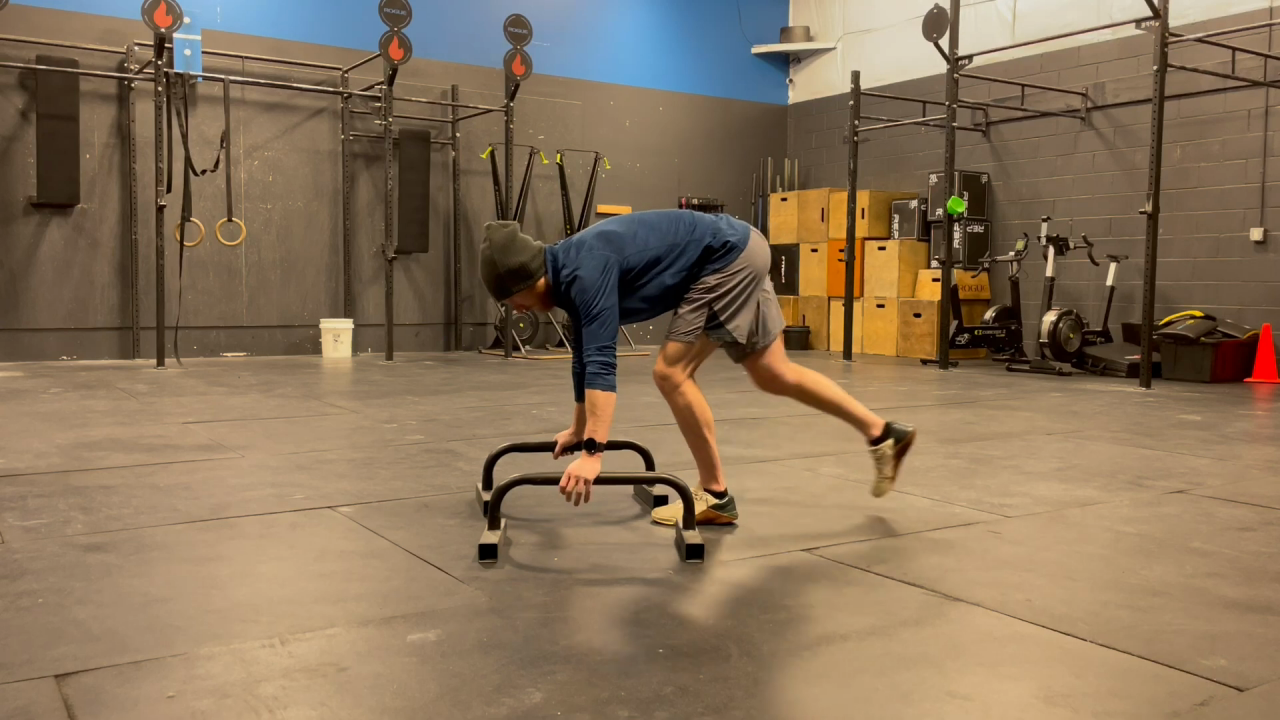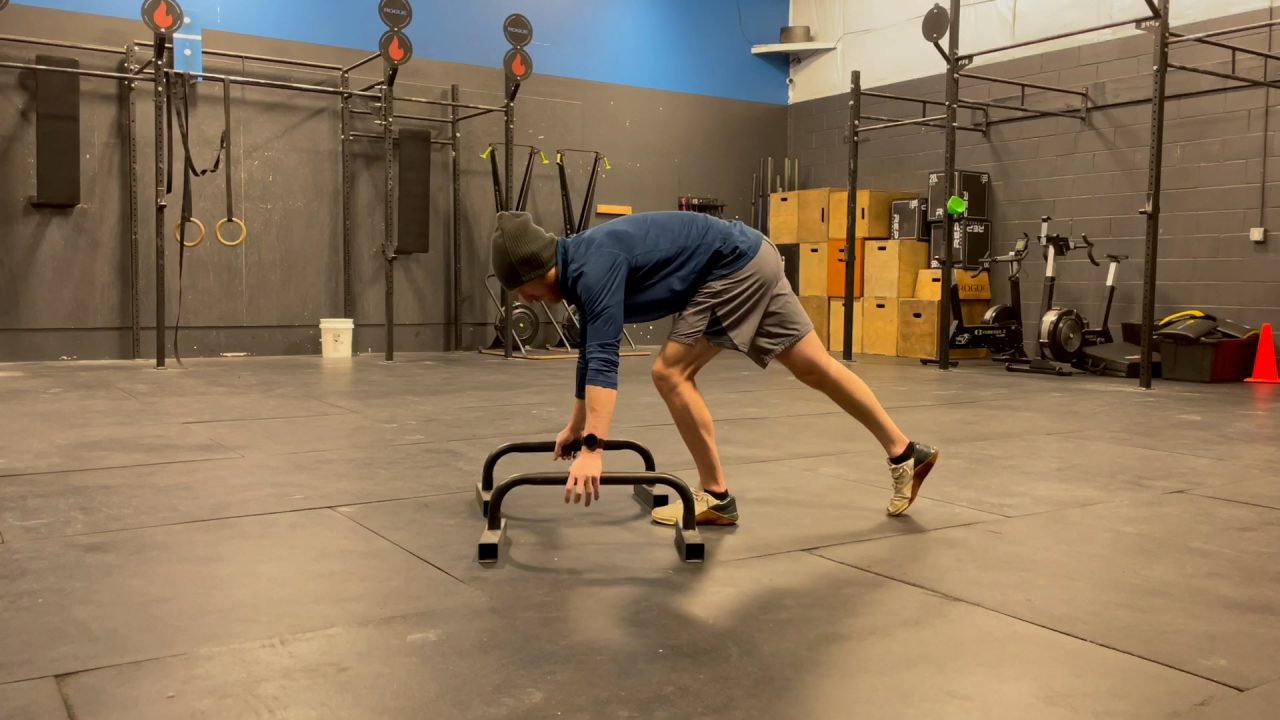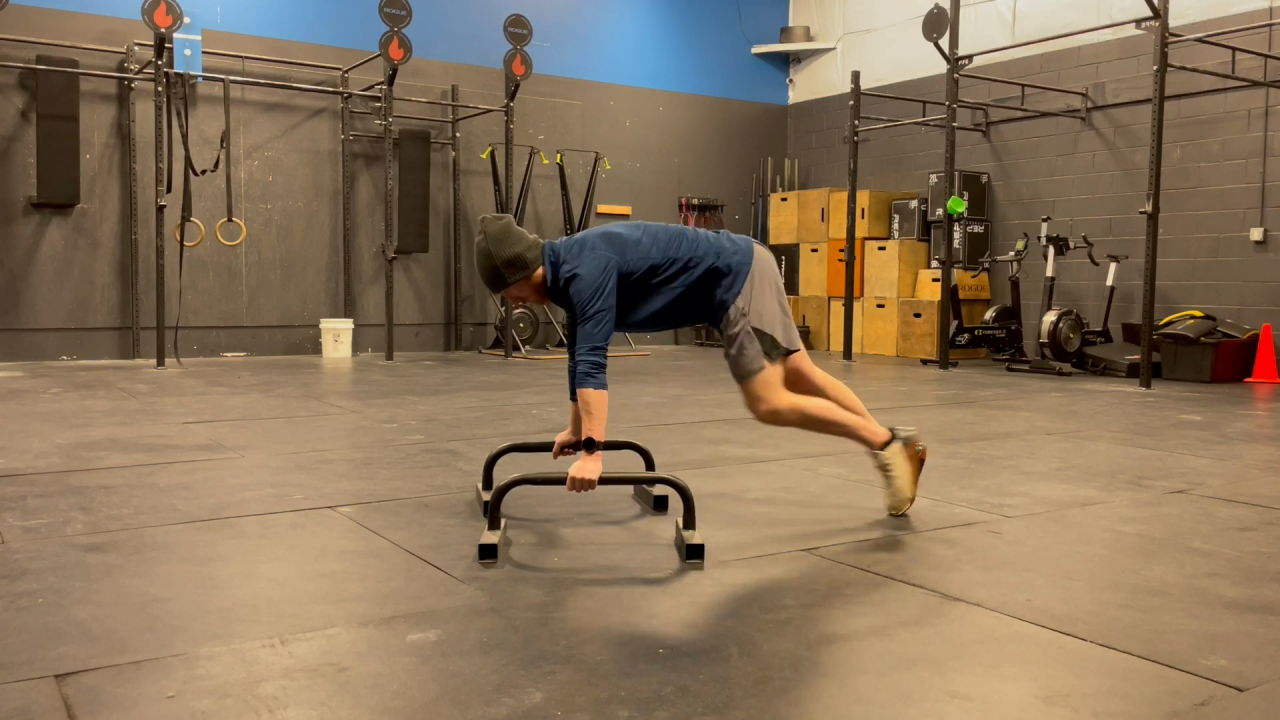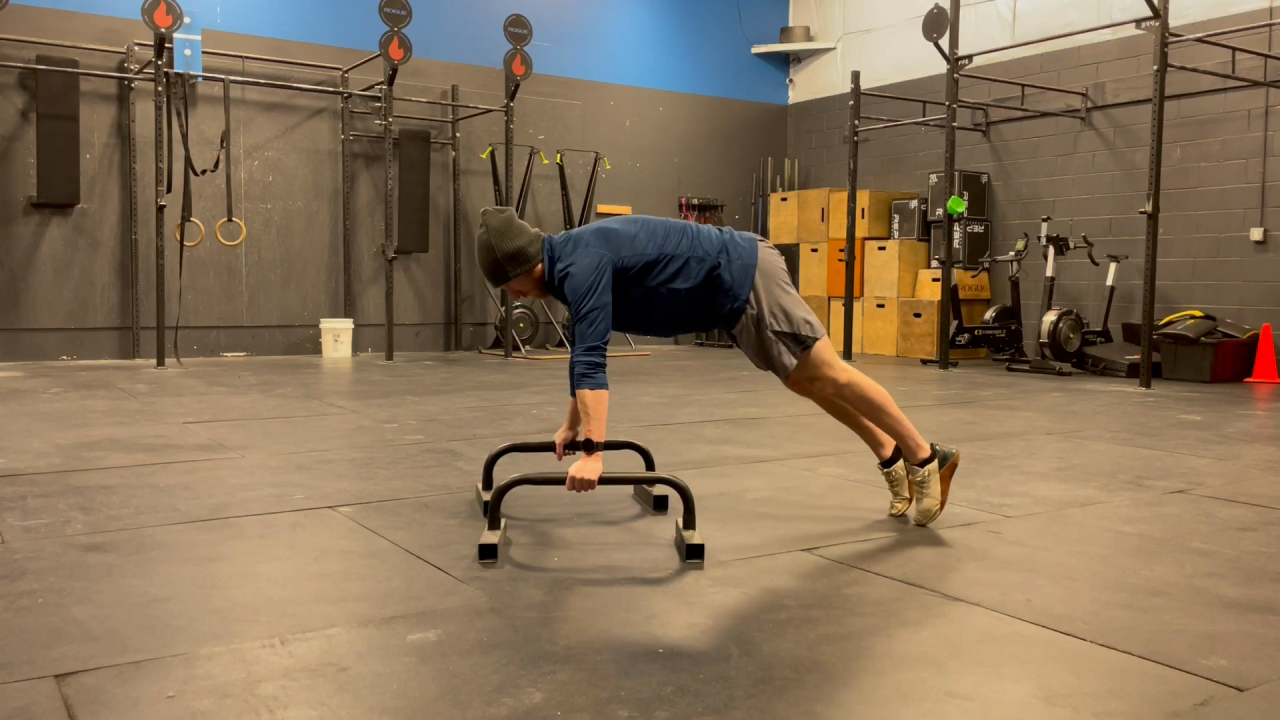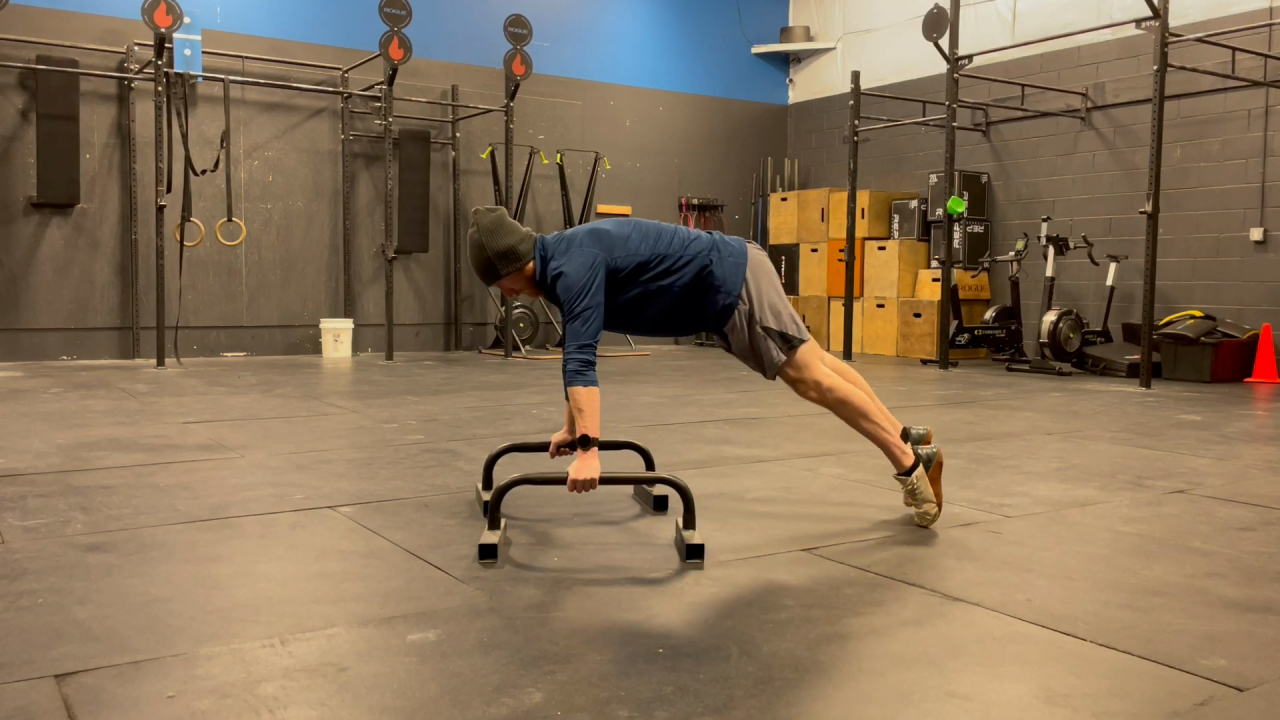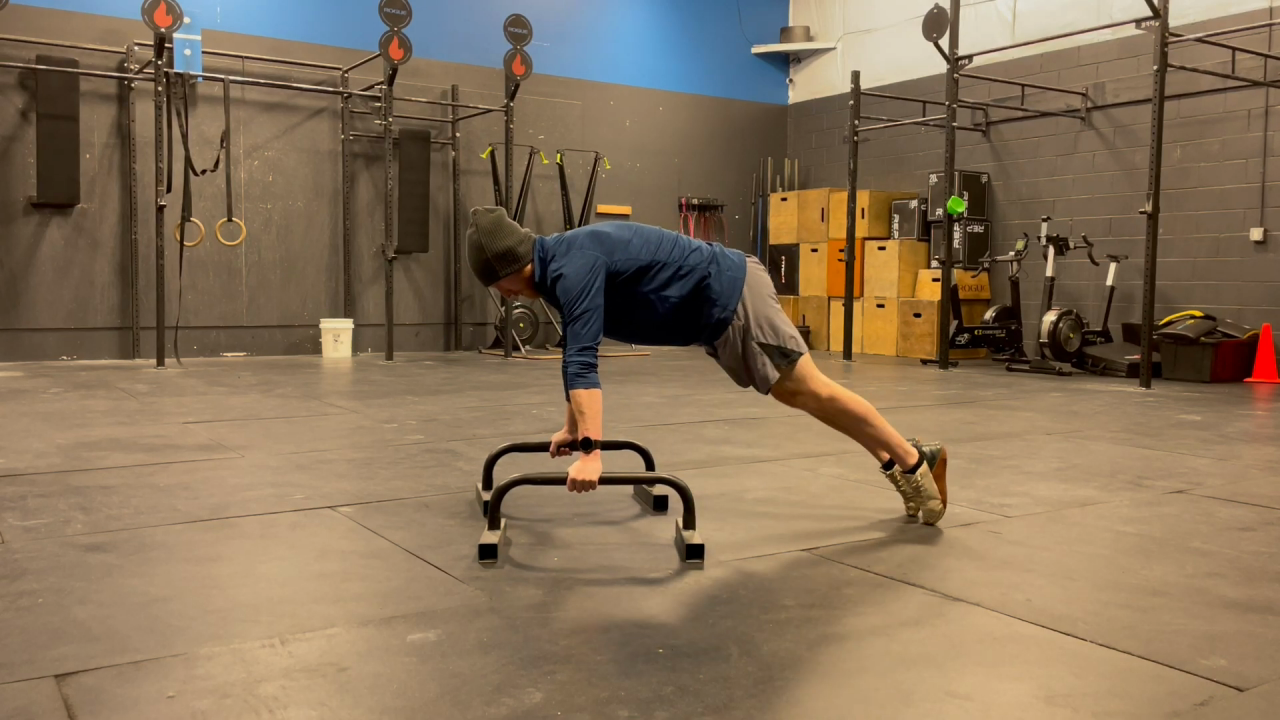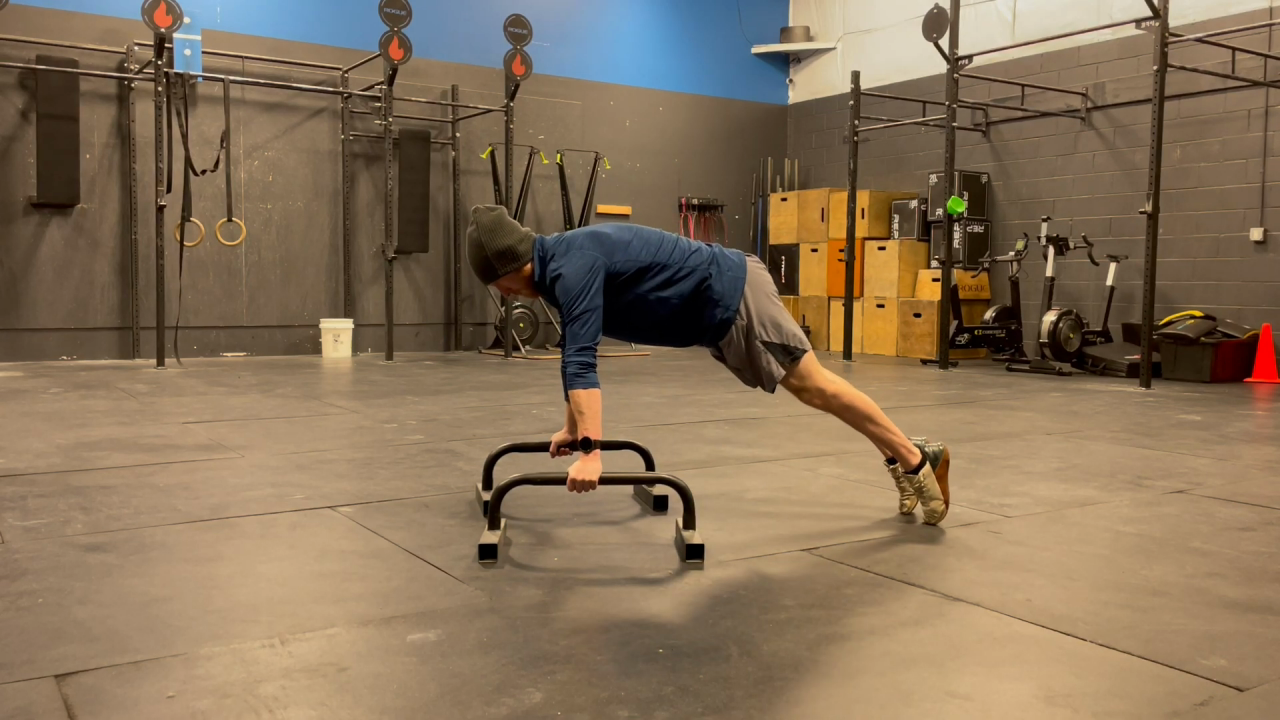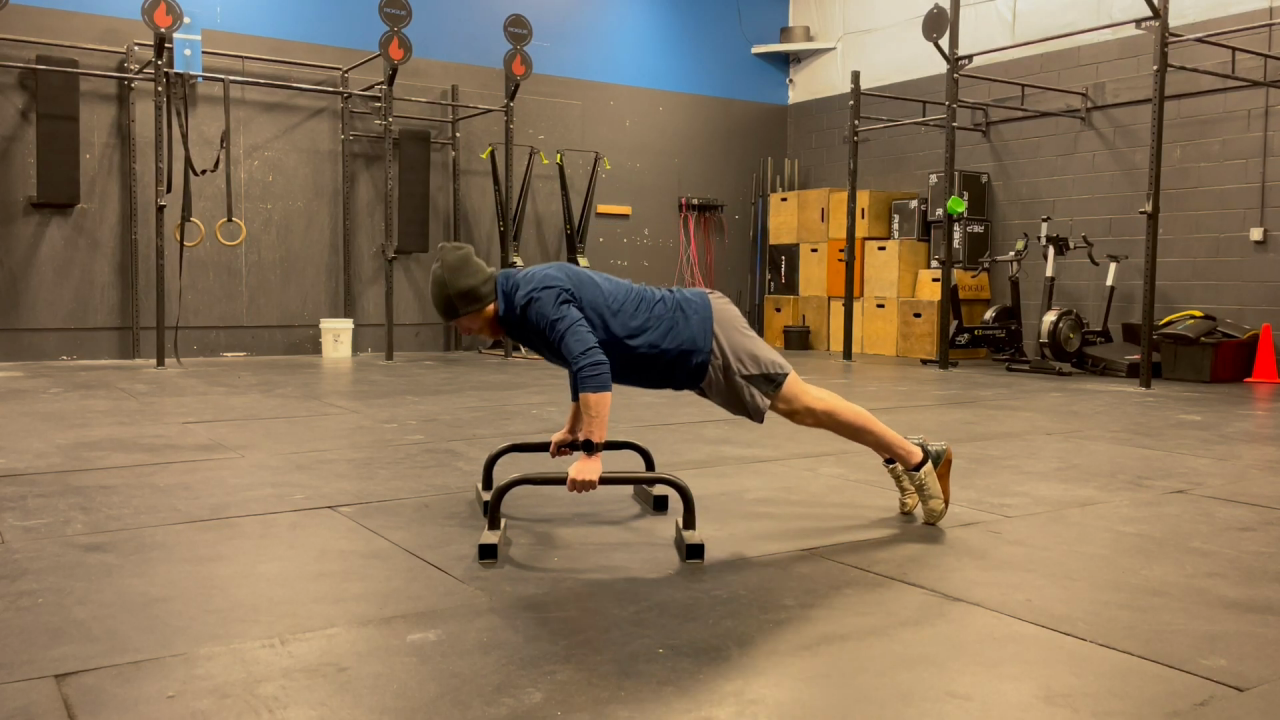
dt=0.5s
person 1, frame 1
left shoulder: (585, 272)
right shoulder: (569, 275)
left elbow: (603, 362)
right elbow: (587, 356)
left wrist: (591, 453)
right wrist: (579, 430)
left hip: (728, 256)
right hip: (738, 254)
left knee: (671, 372)
right knee: (774, 374)
left ankle: (716, 496)
right ankle: (881, 435)
person 1, frame 2
left shoulder: (594, 268)
right shoulder: (582, 269)
left elbow: (604, 360)
right elbow: (591, 352)
left wrist: (592, 450)
right wrist: (576, 427)
left hip: (739, 263)
right hip: (753, 262)
left knee: (670, 372)
right knee: (815, 368)
left ankle: (716, 496)
right ankle: (906, 454)
person 1, frame 3
left shoulder: (586, 270)
right shoulder: (569, 271)
left elbow: (594, 361)
right elbow: (580, 355)
left wrist: (592, 453)
right wrist: (575, 430)
left hip: (738, 274)
right hip: (739, 273)
left knee: (769, 402)
right knee: (800, 376)
left ankle: (887, 444)
right ankle: (893, 452)
person 1, frame 4
left shoulder: (581, 265)
right shoulder: (573, 262)
left elbow: (592, 359)
right elbow: (583, 351)
left wrist: (592, 453)
right wrist: (574, 426)
left hip: (741, 276)
right hip: (737, 280)
left knee: (825, 375)
right knee: (806, 379)
left ankle: (926, 458)
right ankle: (892, 458)
person 1, frame 5
left shoulder: (573, 266)
right shoulder: (563, 264)
left elbow: (581, 358)
right elbow: (576, 351)
left wrist: (589, 451)
right wrist: (571, 427)
left hip: (731, 278)
right hip: (726, 287)
left knee: (812, 377)
right knee: (814, 362)
left ankle: (910, 462)
right ankle: (904, 439)
person 1, frame 6
left shoulder: (572, 268)
right shoulder: (561, 266)
left elbow: (583, 360)
right elbow: (577, 354)
left wrist: (590, 453)
right wrist: (572, 427)
left hip: (730, 295)
right hip: (721, 305)
left knee: (810, 389)
right knee: (796, 393)
left ankle: (913, 461)
right ankle: (895, 459)
person 1, frame 7
left shoulder: (571, 267)
right shoulder: (561, 264)
left elbow: (580, 360)
right elbow: (578, 355)
left wrist: (590, 452)
right wrist: (573, 427)
left hip: (730, 296)
right hip: (722, 306)
left knee: (815, 387)
right knee: (812, 387)
left ankle: (917, 460)
right ankle: (902, 457)
person 1, frame 8
left shoulder: (534, 300)
right shoulder: (527, 297)
left elbow: (594, 367)
right elbow: (589, 353)
left wrist: (591, 454)
right wrist: (574, 427)
left hip: (703, 337)
right hip: (693, 340)
left knee: (804, 405)
right knee: (800, 405)
left ankle: (919, 457)
right ankle: (899, 459)
